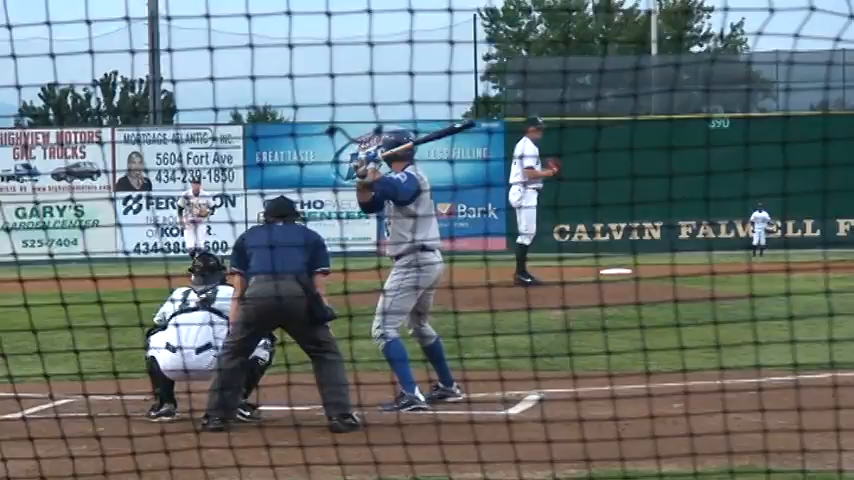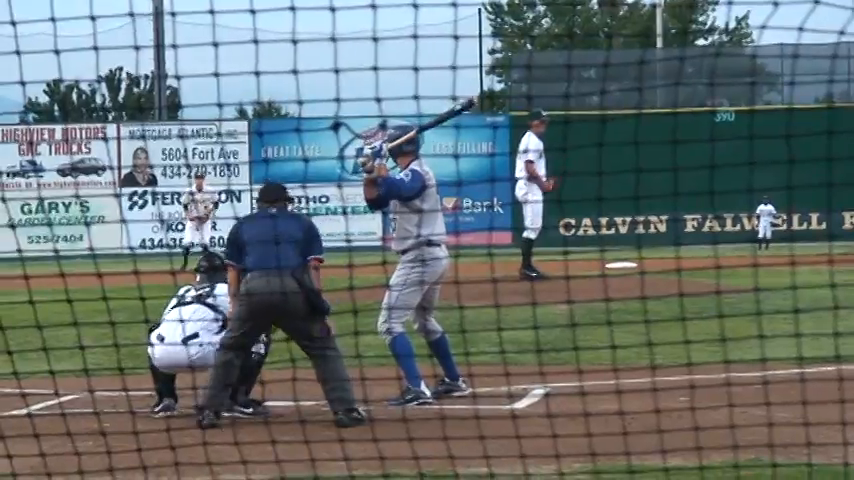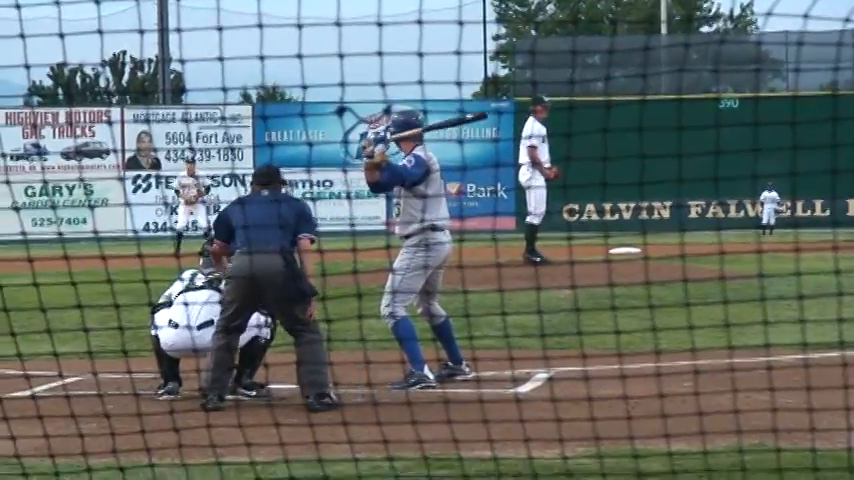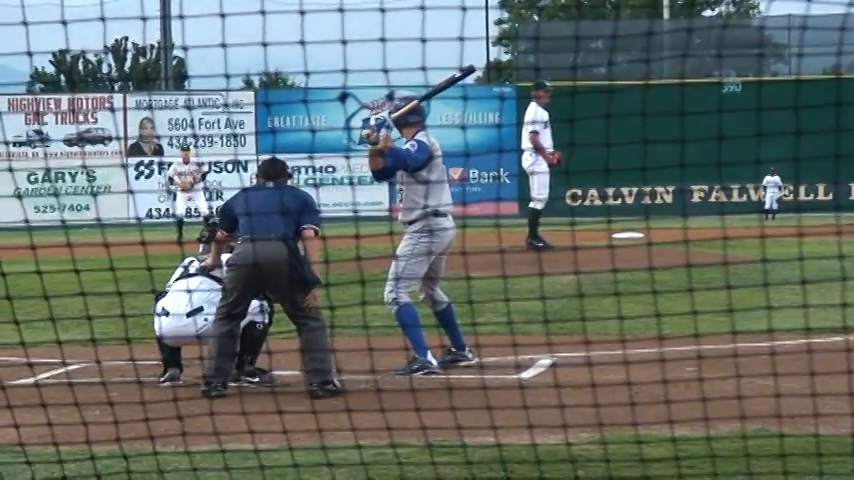
dt=0.4s
person 1, frame 1
left shoulder: (410, 177)
right shoulder: (401, 179)
left elbow: (390, 189)
right elbow: (369, 205)
left wrist: (373, 167)
right wrist: (362, 178)
left hip: (413, 263)
right hip: (426, 261)
left knee: (384, 328)
right knee: (420, 325)
left ankle: (411, 394)
right ankle: (448, 386)
person 1, frame 2
left shoulder: (416, 173)
right shoulder: (409, 175)
left elbow: (394, 190)
right elbow: (375, 202)
left wrist: (379, 166)
right wrist: (370, 175)
left hip: (419, 258)
right hip: (432, 256)
left knee: (389, 323)
right knee: (424, 320)
left ankle: (416, 389)
right ankle: (454, 380)
person 1, frame 3
left shoulder: (420, 158)
right shoulder: (413, 160)
left elbow: (400, 177)
right elbow: (377, 185)
left wrist: (381, 151)
right wrist: (370, 159)
left hip: (422, 243)
right hip: (435, 241)
left knee: (392, 307)
right knee: (428, 304)
left ankle: (420, 372)
right ankle: (457, 364)
person 1, frame 4
left shoulder: (422, 143)
right shoulder: (414, 146)
left elbow: (403, 161)
right elbow: (380, 172)
left wrist: (384, 137)
right wrist: (375, 146)
left hip: (426, 229)
right hip: (438, 227)
left knee: (395, 293)
right knee: (430, 290)
left ankle: (423, 359)
right ankle: (461, 350)
person 2, frame 1
left shoulder: (247, 237)
right shoulder: (311, 236)
left elbow: (239, 288)
right elbow: (318, 286)
left wrist: (234, 329)
right wrist: (323, 317)
left hip: (258, 294)
right hip: (298, 294)
left knee: (232, 352)
right knee: (327, 353)
left ankle: (216, 415)
right ankle: (340, 415)
person 2, frame 2
left shoulder: (242, 226)
right shoulder: (303, 223)
left elbow: (233, 274)
right elbow: (312, 269)
left wrist: (235, 312)
right wrist: (320, 310)
left hip: (253, 291)
right hip: (293, 290)
left knee: (229, 349)
right knee: (324, 349)
left ankle: (210, 412)
right ankle: (346, 410)
person 2, frame 3
left shoulder: (235, 207)
right shoulder: (296, 205)
left elbow: (217, 251)
right elbow: (304, 248)
left wrist: (222, 268)
right wrist: (307, 290)
left hip: (242, 269)
right hip: (280, 268)
left knee: (225, 331)
right knee: (307, 331)
left ankle: (212, 394)
right ankle: (317, 394)
person 2, frame 4
left shoulder: (240, 197)
right shoulder: (301, 197)
left elbow: (221, 237)
right elbow: (309, 237)
left wrist: (214, 259)
right wrist: (311, 281)
left hip: (244, 255)
right hip: (283, 255)
left knee: (226, 317)
right knee: (309, 318)
left ankle: (214, 382)
right ankle: (321, 381)
person 3, frame 1
left shoulder: (523, 144)
right shoulder: (529, 146)
right elbow: (530, 173)
left wrist: (545, 170)
right wrist: (549, 173)
left hip: (523, 192)
right hip: (525, 192)
left knee: (526, 233)
right knee: (527, 233)
left ankle: (521, 271)
right ankle: (520, 273)
person 3, frame 2
left shoulder: (531, 139)
right shoulder: (533, 140)
right elbow: (530, 168)
left wrist: (544, 182)
right wrist: (543, 184)
left hip: (531, 187)
right hip: (531, 187)
left knee: (533, 227)
right knee: (533, 227)
left ankle: (527, 265)
right ankle: (525, 268)
person 3, frame 3
left shoulder: (535, 125)
right shoulder: (535, 125)
right elbow: (532, 153)
left wrist: (547, 169)
right wrist: (545, 171)
left hip: (535, 172)
right hip: (534, 173)
left knee: (537, 212)
right knee: (536, 212)
left ankle: (531, 250)
right ankle: (529, 252)
person 3, frame 4
left shoulder: (539, 110)
right shoulder: (535, 111)
right elbow: (533, 139)
left wrist: (550, 153)
right wrist: (547, 157)
left hip: (539, 158)
right hip: (537, 158)
left knee: (540, 198)
right knee: (539, 198)
left ankle: (534, 236)
right ankle: (532, 237)
person 4, frame 1
left shoulder: (178, 293)
right shoulder: (230, 293)
left elbow: (159, 323)
left hip: (170, 365)
right hip: (210, 362)
left knee: (154, 337)
right knee: (264, 343)
left ankle: (164, 404)
right ankle: (238, 402)
person 4, frame 2
left shoulder: (183, 291)
right shoulder: (229, 291)
left hip: (162, 356)
right hip: (201, 351)
left knee: (155, 335)
right knee: (259, 336)
left ankle: (165, 399)
right ankle: (238, 401)
person 4, frame 3
left shoulder: (186, 276)
left elbow: (163, 304)
left hip: (171, 342)
right hip: (211, 338)
left knee: (159, 314)
right knee: (265, 321)
left ankle: (170, 383)
right ankle: (242, 384)
person 4, frame 4
left shoulder: (186, 263)
right shoulder: (230, 260)
left elbow: (168, 292)
left hip: (167, 330)
right hip: (204, 326)
left knee: (162, 302)
right knee: (261, 305)
left ankle: (171, 369)
right ankle: (244, 371)
